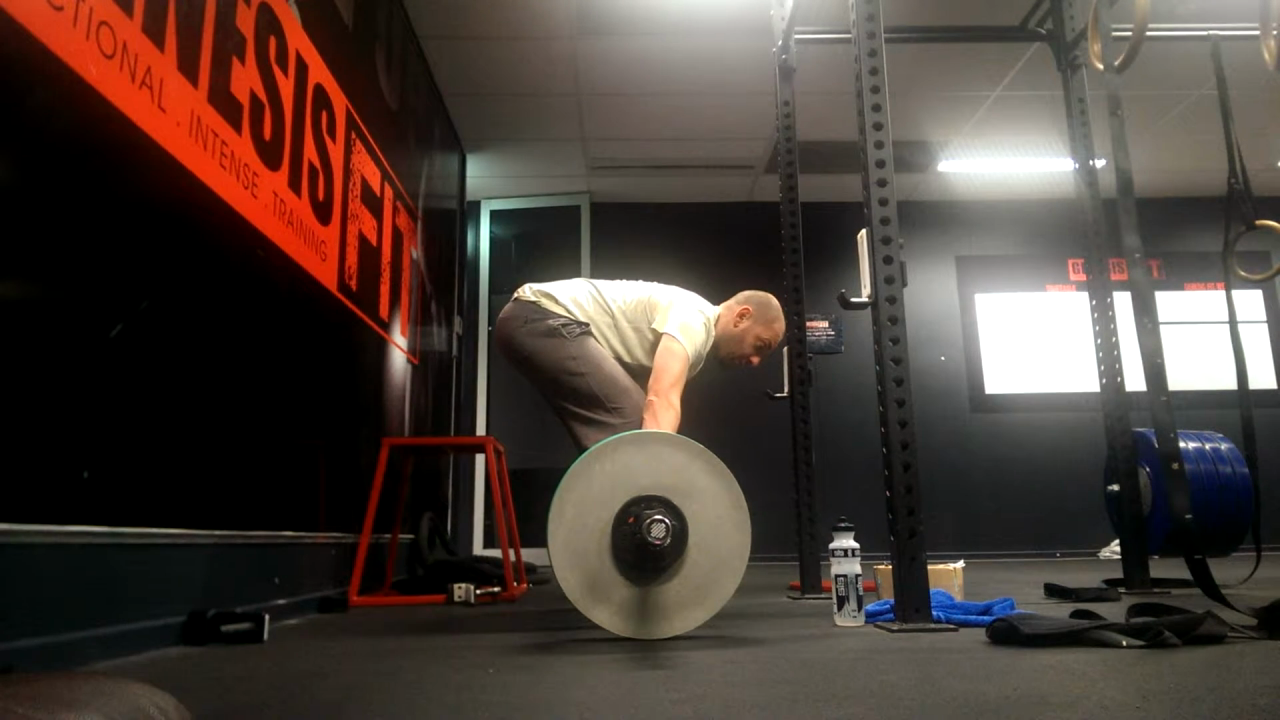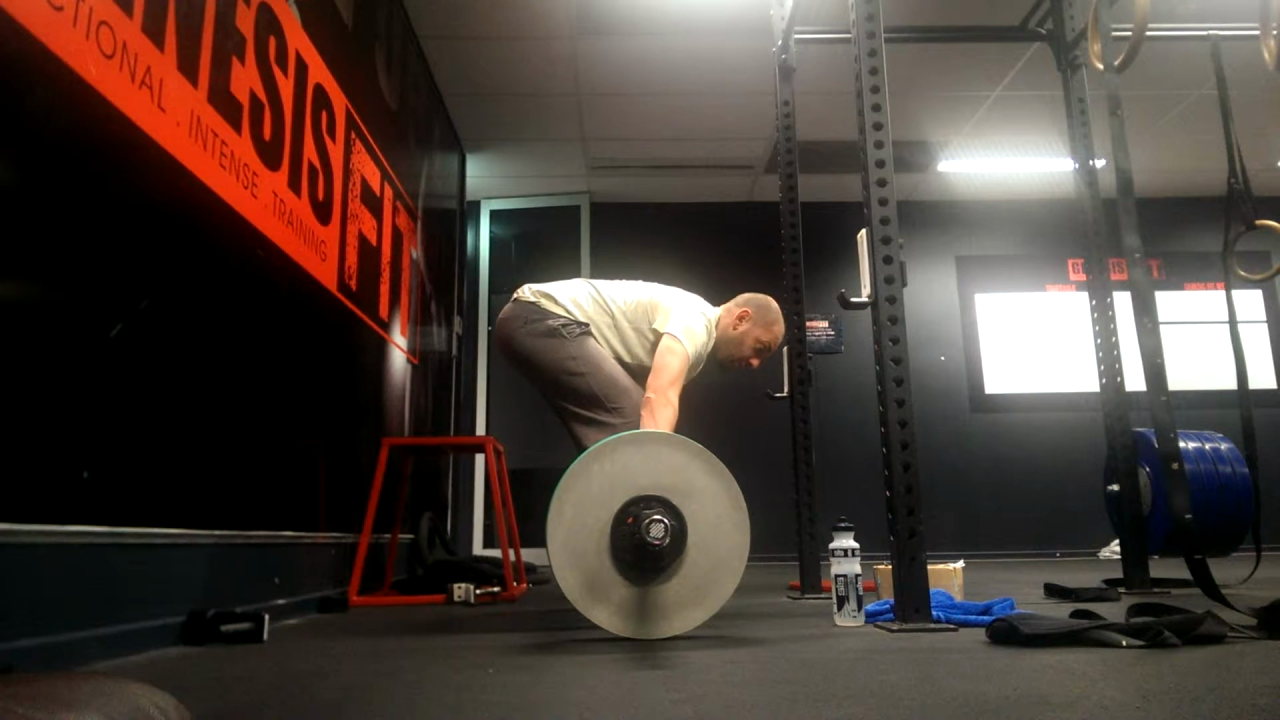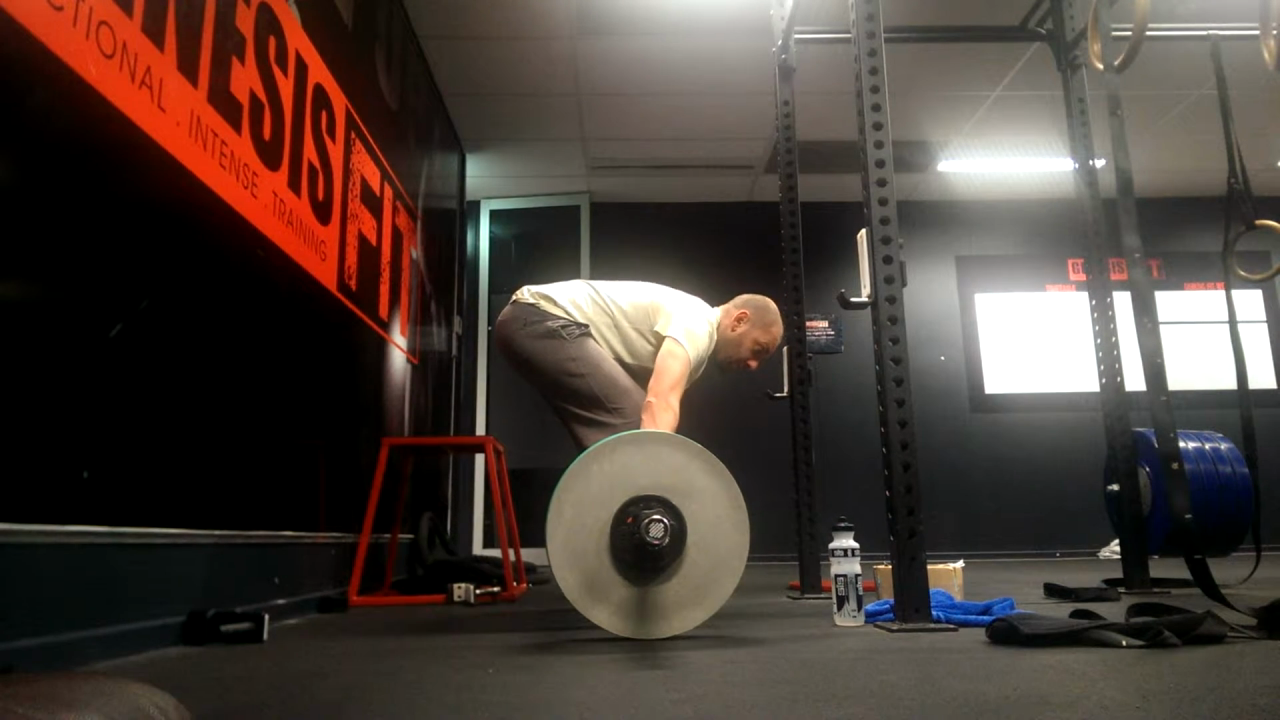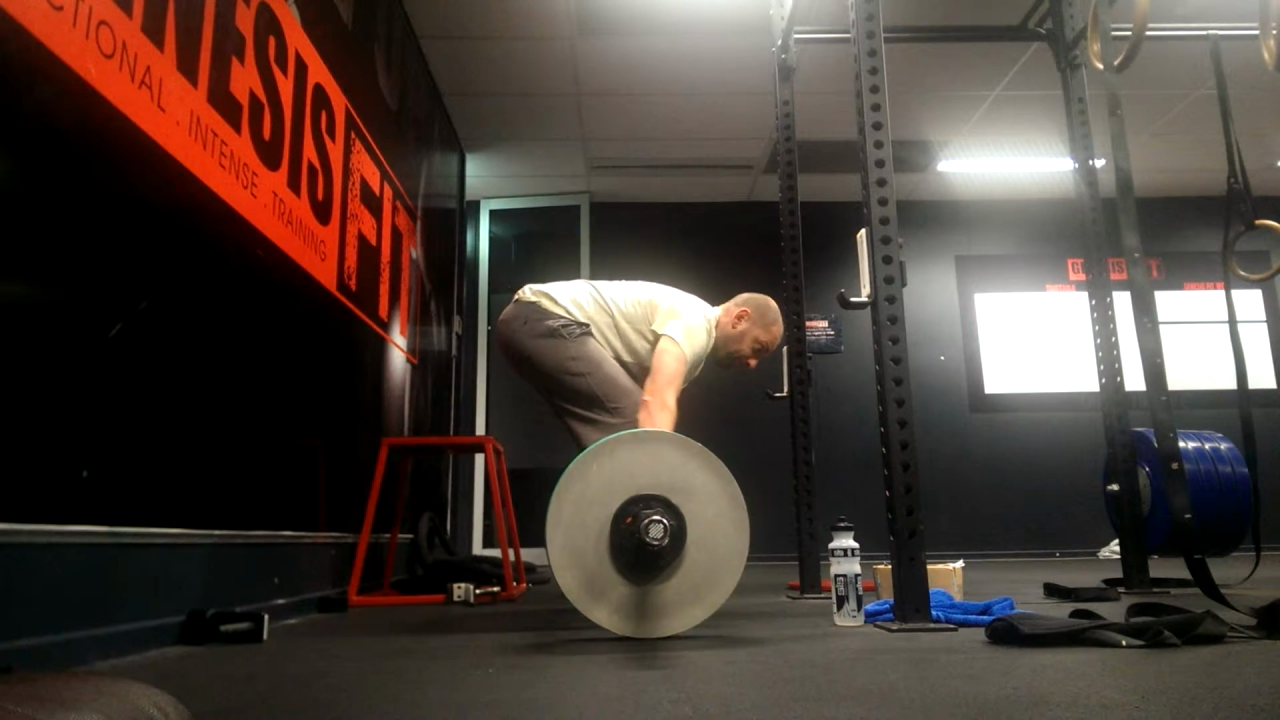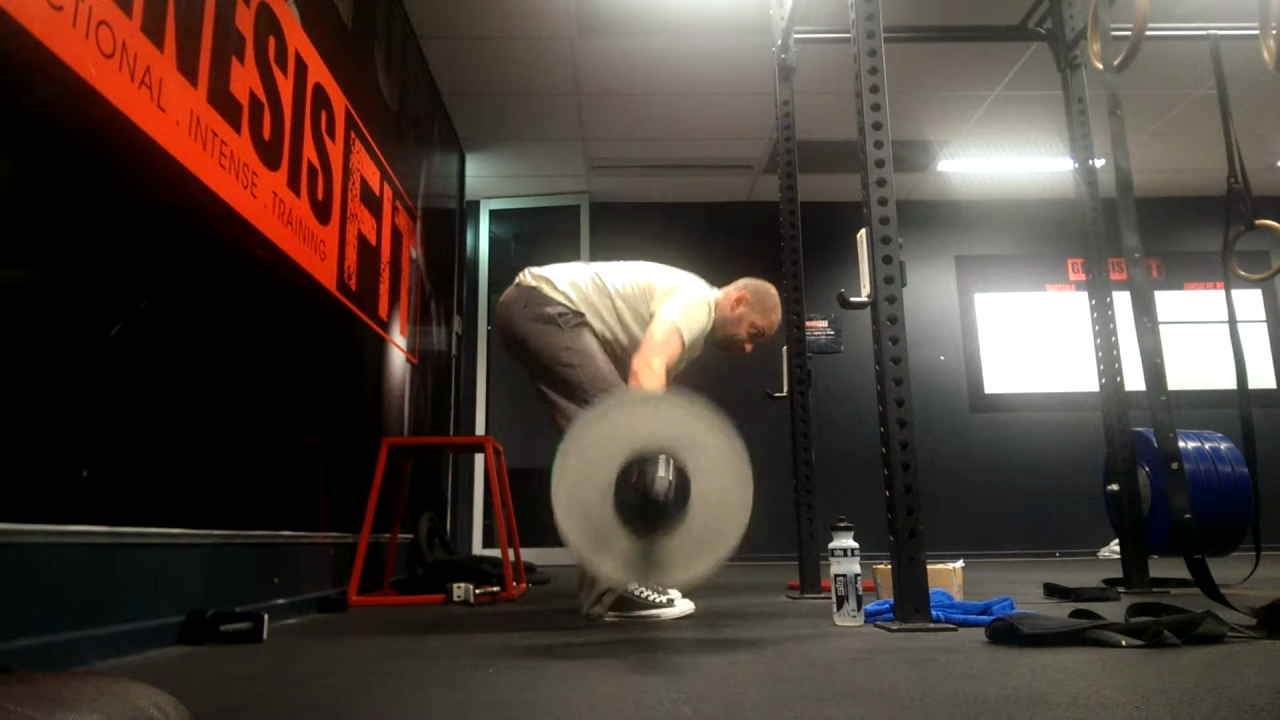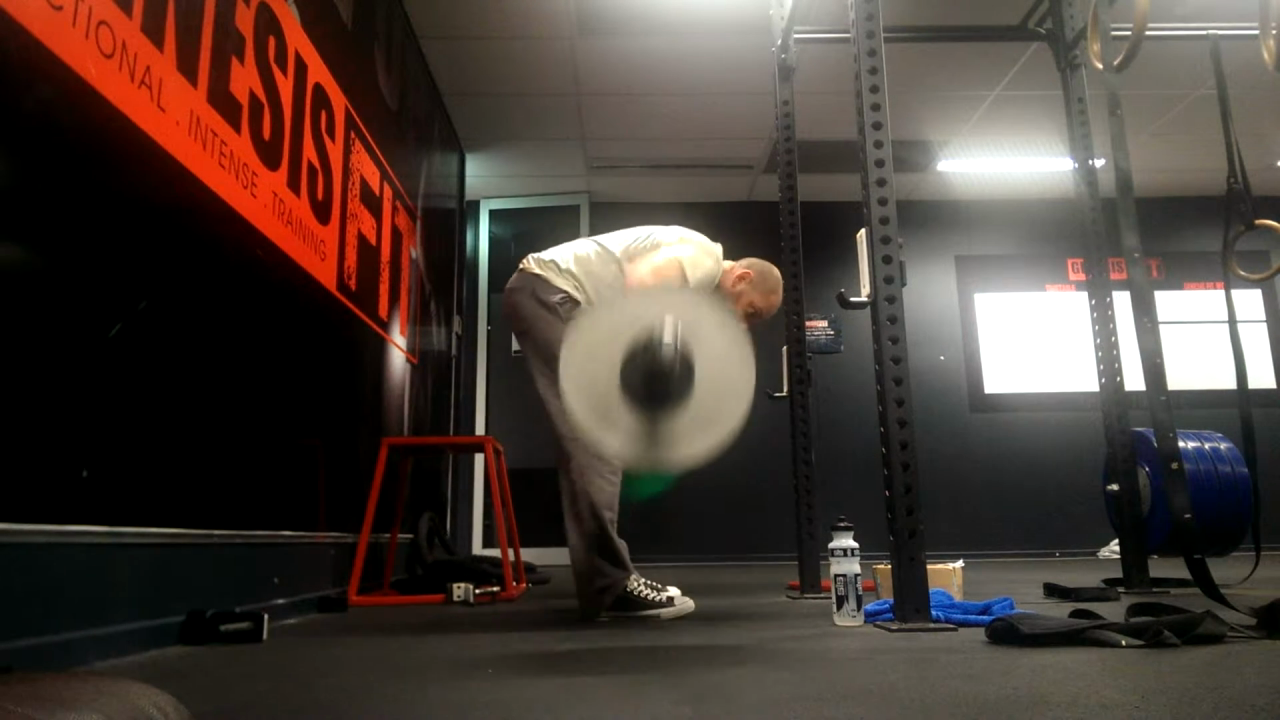
dt=0.2s
person 1, frame 1
left shoulder: (693, 341)
right shoulder: (694, 318)
left elbow: (655, 402)
right elbow: (661, 401)
left hip: (530, 320)
right hip: (540, 317)
left knee: (625, 424)
right knee: (628, 424)
person 1, frame 2
left shoulder: (691, 341)
right shoulder: (695, 320)
right elbow: (659, 399)
left hip: (529, 321)
right hip: (539, 318)
left knee: (622, 424)
right knee: (628, 423)
person 1, frame 3
left shoulder: (692, 343)
right shoulder: (697, 324)
right elbow: (660, 403)
left hip: (528, 322)
right hip: (540, 319)
left knee: (623, 425)
right knee: (629, 424)
person 1, frame 4
left shoulder: (693, 336)
right shoulder: (695, 321)
right elbow: (657, 401)
left hip: (528, 322)
right hip: (540, 319)
left knee: (620, 426)
right knee: (627, 425)
person 1, frame 5
left shoulder: (695, 312)
right shoulder: (696, 300)
right elbow: (646, 371)
left hip: (531, 308)
right hip: (539, 306)
left ankle: (608, 584)
right ankle: (611, 591)
person 1, frame 6
left shoulder: (692, 274)
right shoulder: (703, 257)
right elbow: (640, 280)
left hip: (540, 292)
right hip: (547, 288)
left ankle: (604, 579)
right ankle: (608, 587)
